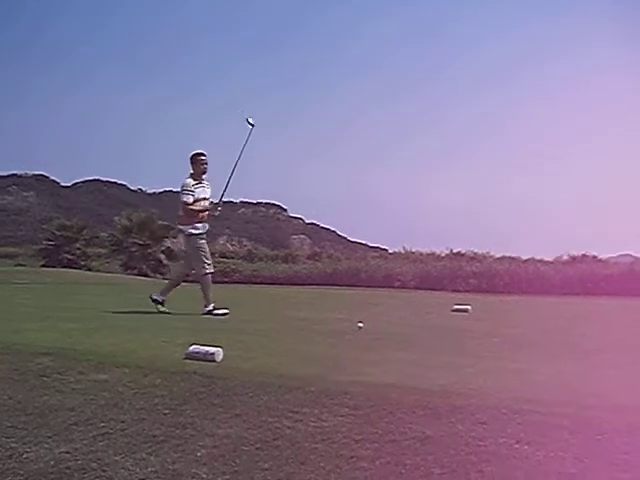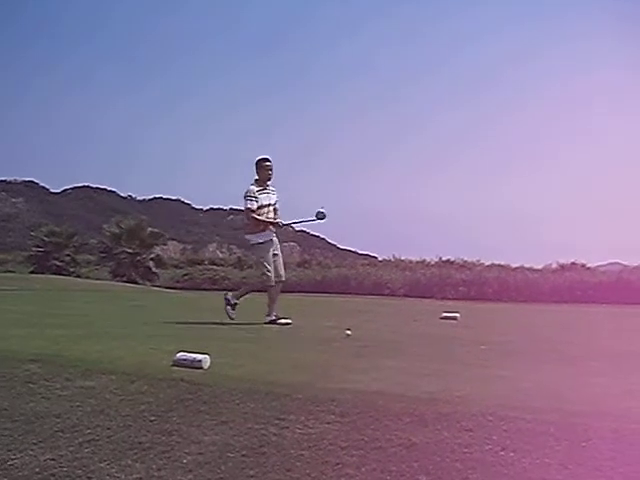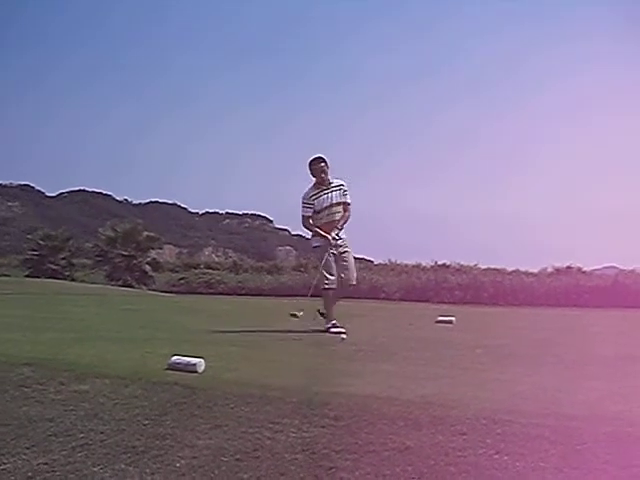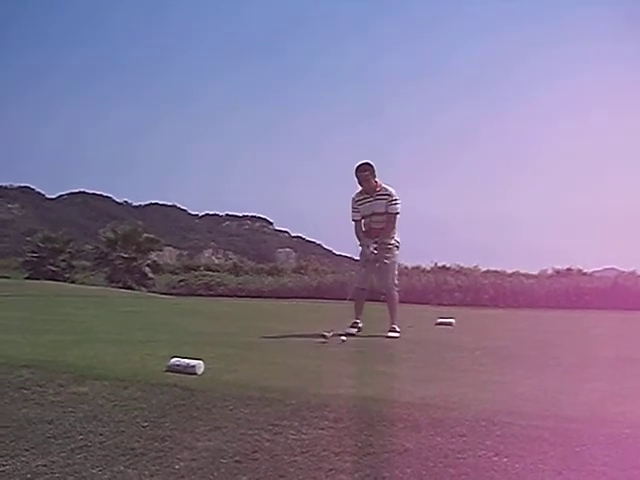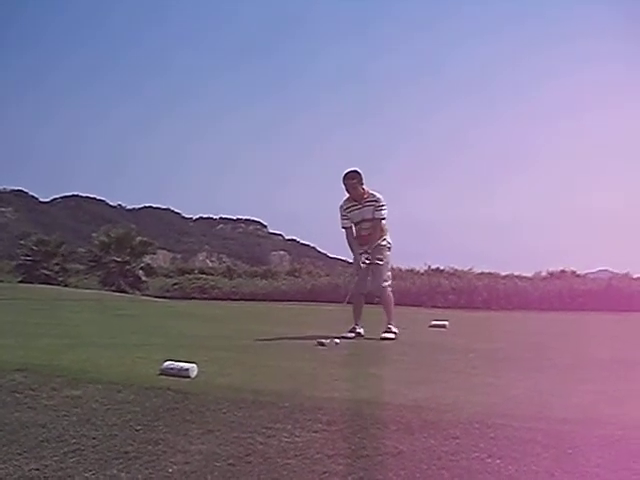
dt=0.7s
person 1, frame 1
left shoulder: (206, 184)
right shoulder: (188, 184)
right elbow: (187, 209)
left wrist: (212, 209)
right wrist: (207, 208)
left hip: (200, 230)
right hip: (192, 231)
left knee: (187, 269)
right knee: (205, 267)
left ankle: (160, 296)
right ankle: (208, 306)
person 1, frame 2
left shoulder: (272, 191)
right shoulder: (252, 191)
right elbow: (248, 215)
left wrist: (277, 221)
right wrist: (271, 222)
left hip: (272, 237)
right hip: (259, 239)
left knee: (279, 277)
right knee: (268, 279)
left ankle: (271, 315)
right ankle: (233, 297)
person 1, frame 3
left shoulder: (341, 186)
right shoulder: (309, 195)
left elbow: (346, 212)
right elbow: (306, 222)
left wrist: (336, 229)
right wrist: (325, 235)
left hip: (339, 238)
right hip: (321, 242)
left knee: (349, 278)
right knee: (329, 281)
left ankle: (327, 309)
right ankle: (330, 321)
person 1, frame 4
left shoulder: (389, 194)
right shoulder: (357, 199)
left elbow: (391, 224)
right elbow: (358, 226)
left wrist: (377, 242)
right wrist: (366, 244)
left hip: (387, 243)
right hip: (368, 244)
left knee: (389, 285)
right knee: (361, 283)
left ankle: (394, 325)
right ankle: (357, 321)
person 1, frame 5
left shoulder: (376, 199)
right shoulder: (345, 206)
left elbow: (377, 228)
right elbow: (349, 233)
left wrist: (367, 251)
right wrist: (357, 254)
left hip: (379, 244)
right hip: (360, 248)
left knee: (382, 285)
right knee: (358, 288)
left ankle: (391, 325)
right ankle: (357, 326)
